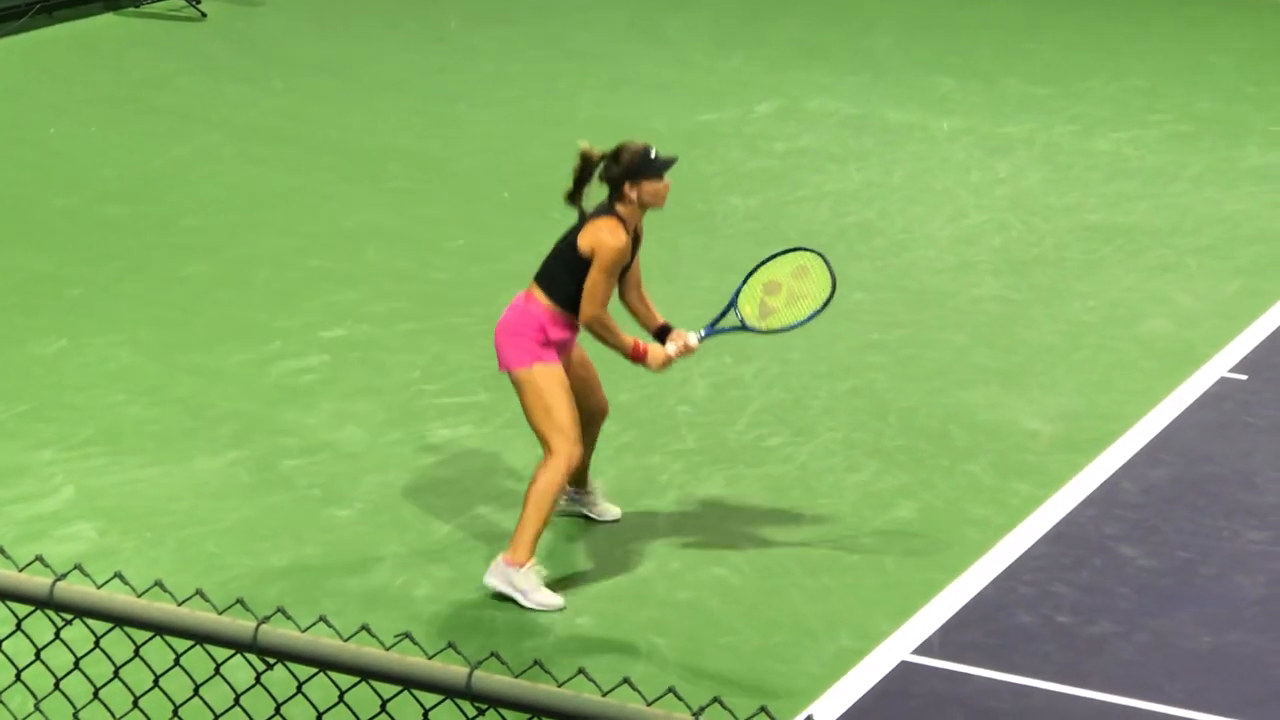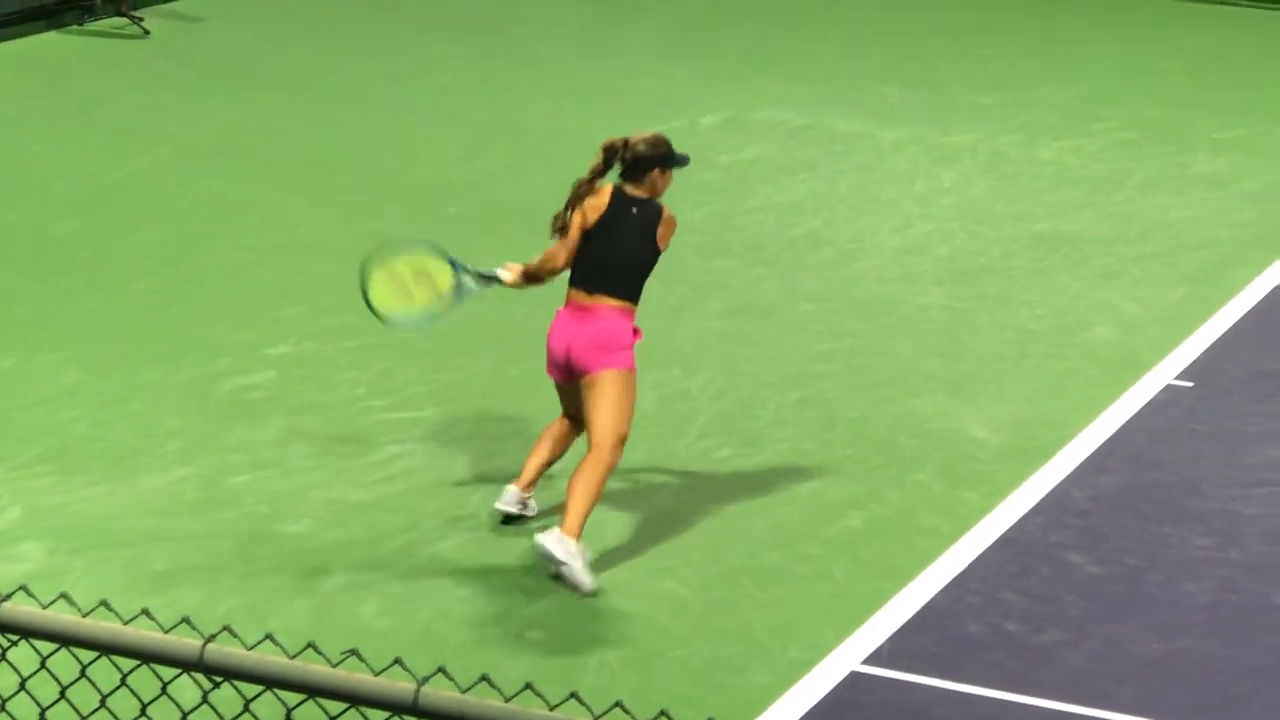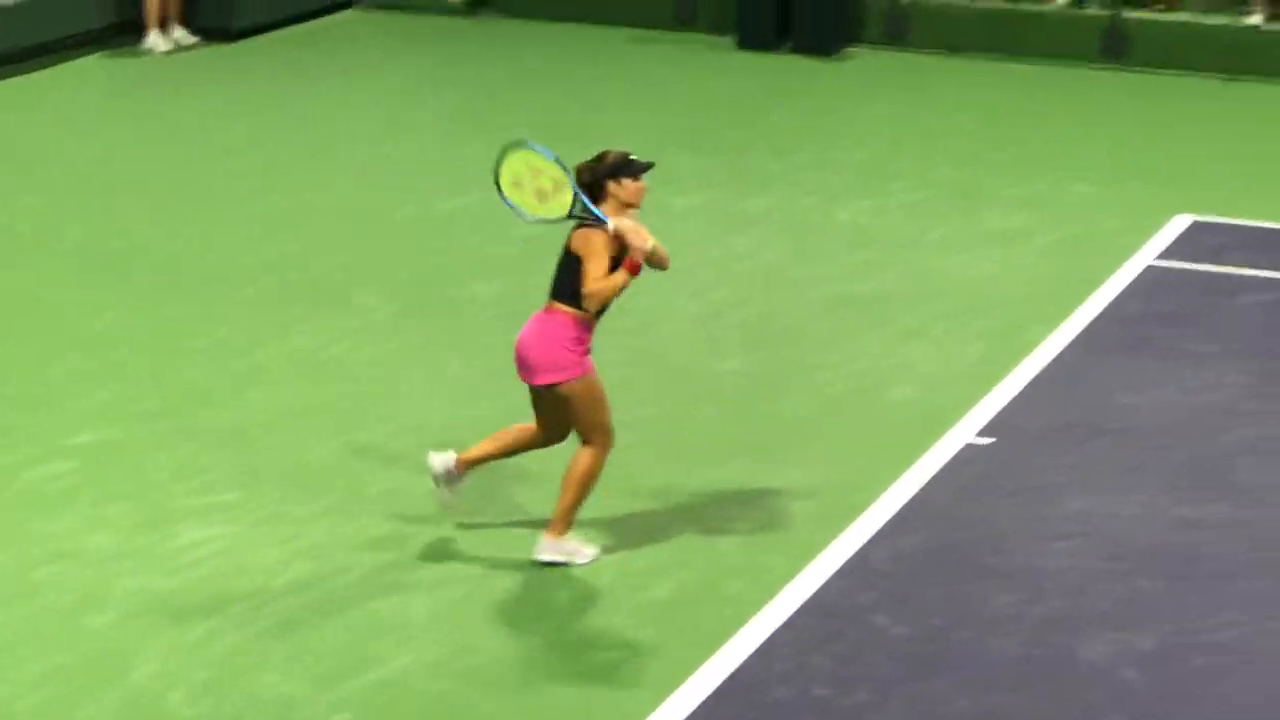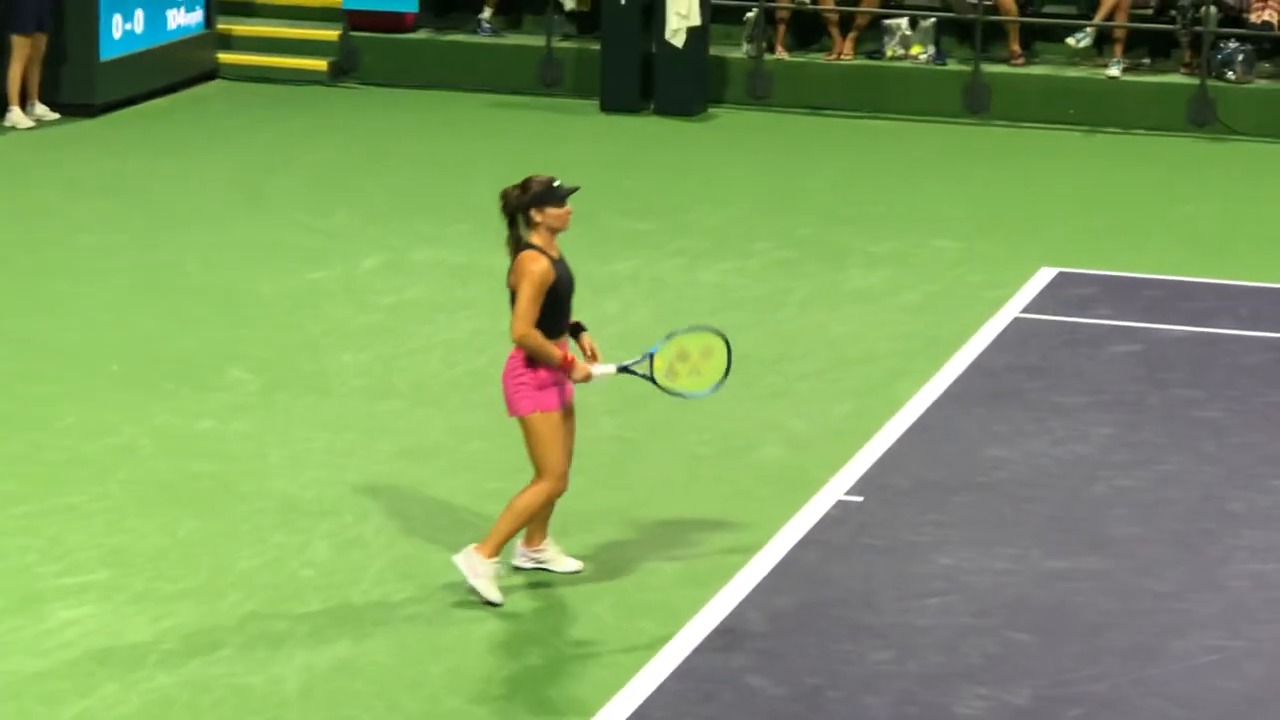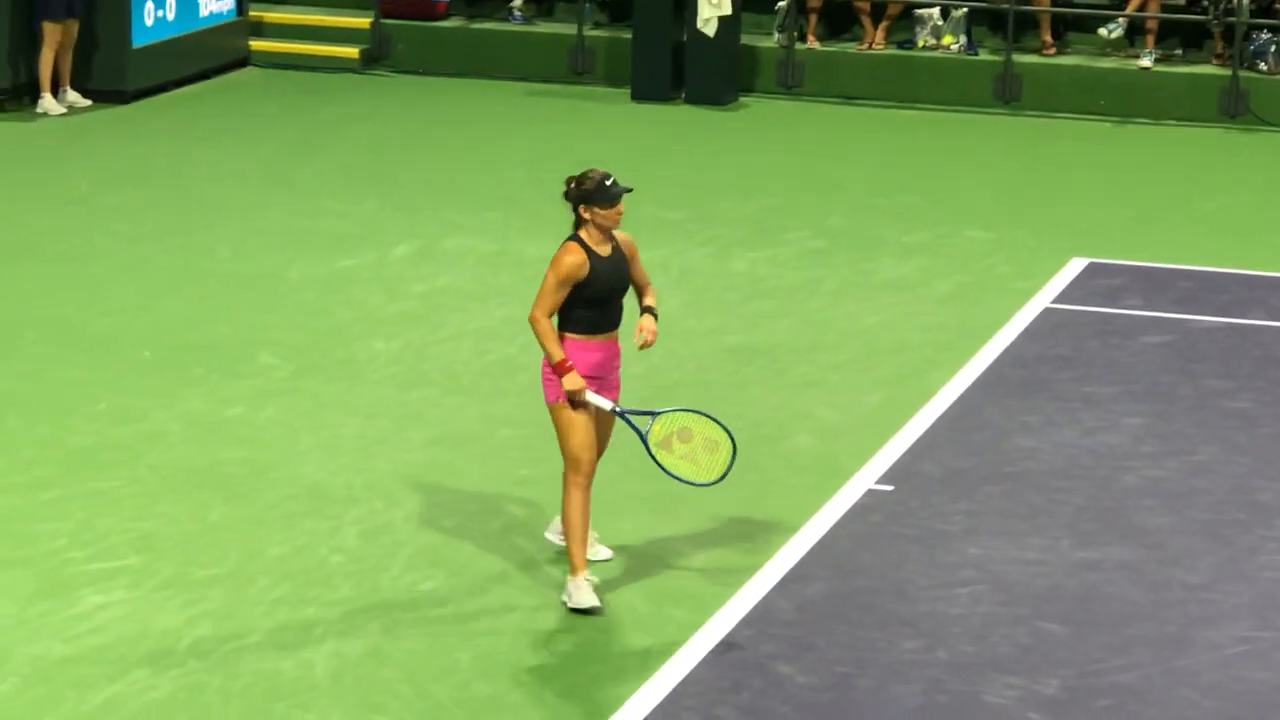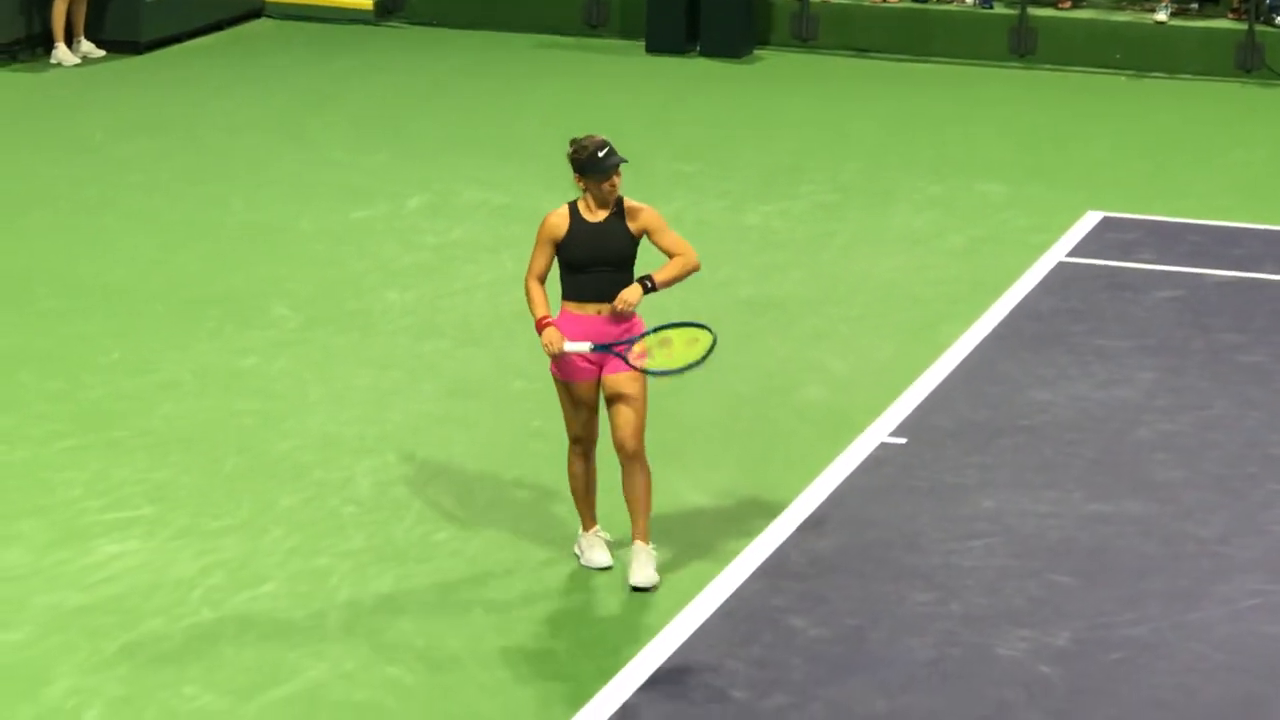
dt=0.5s
person 1, frame 1
left shoulder: (624, 224)
right shoulder: (612, 237)
left elbow: (631, 291)
right elbow: (592, 316)
left wrist: (665, 334)
right wrist: (641, 352)
left hip: (549, 332)
right hip: (529, 335)
left knee: (595, 412)
right knee: (566, 450)
left ankle: (576, 492)
right ankle: (514, 567)
person 1, frame 2
left shoulder: (598, 197)
right shoulder: (665, 221)
left elbow: (557, 261)
left wrist: (525, 273)
left hip: (565, 329)
right hip: (608, 337)
left knee: (573, 418)
right knee: (604, 449)
left ankle: (518, 493)
right ankle: (565, 539)
person 1, frame 3
left shoulder: (620, 223)
right shoulder: (597, 233)
left elbow: (663, 262)
right elbow: (593, 300)
left wrist: (645, 245)
right wrist: (632, 267)
left hip: (543, 338)
right hip: (559, 342)
left knee: (551, 430)
right knee: (599, 439)
left ankle: (455, 463)
right ankle: (556, 538)
person 1, frame 4
left shoulder: (551, 250)
right shoulder: (533, 264)
right elbow: (522, 333)
left wrist: (578, 332)
right wrist: (570, 363)
left hip: (551, 374)
right hip: (532, 376)
left knee: (557, 470)
right knee: (551, 481)
left ankle: (534, 546)
right ankle: (482, 556)
person 1, frame 5
left shoulder: (624, 243)
right shoulder: (571, 258)
left elbow: (645, 285)
right elbow: (539, 317)
left wrist: (649, 314)
right wrist: (564, 369)
left hip: (606, 362)
right hip: (570, 367)
left knee: (591, 457)
right knee: (580, 468)
left ankle: (566, 528)
right ankle: (577, 577)
person 1, frame 6
left shoulder: (637, 215)
right shoulder: (558, 221)
left elbow: (689, 258)
right elbow: (534, 280)
left wrist: (643, 284)
right wrist: (545, 326)
left hip: (624, 337)
right hip: (574, 340)
left knee: (630, 446)
right knee: (582, 443)
left ankle: (641, 545)
right ankle: (589, 532)
